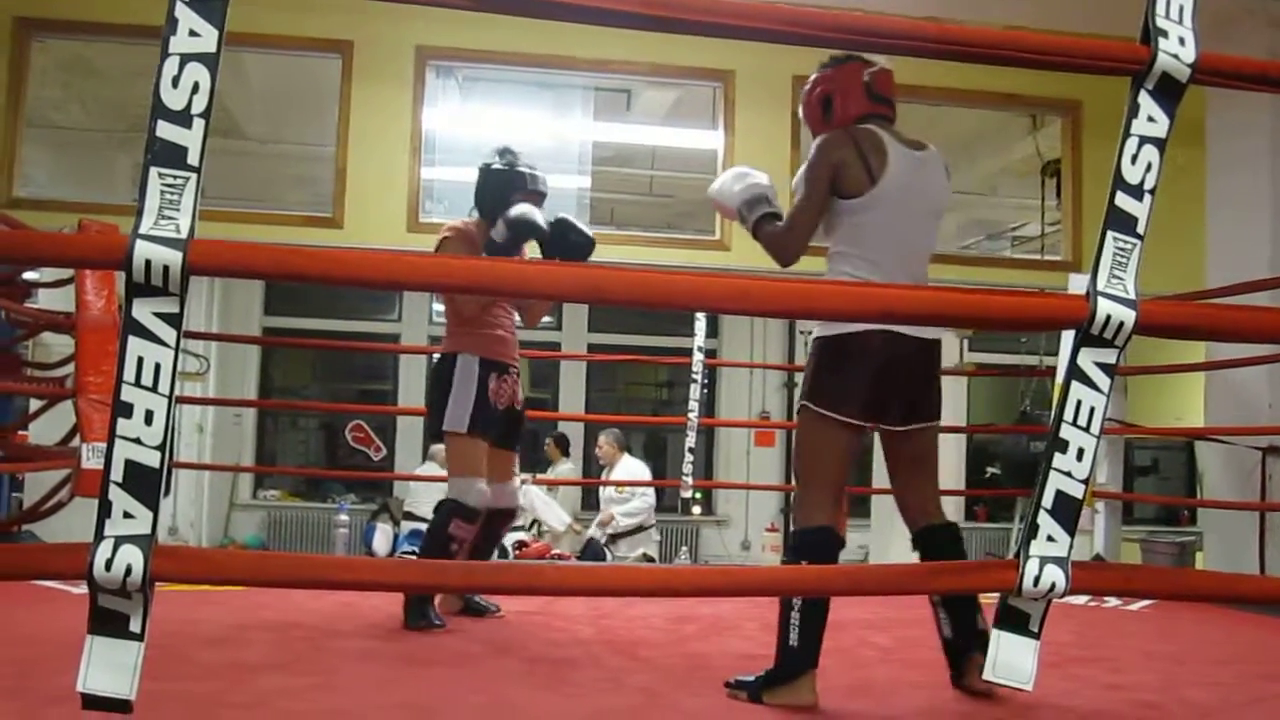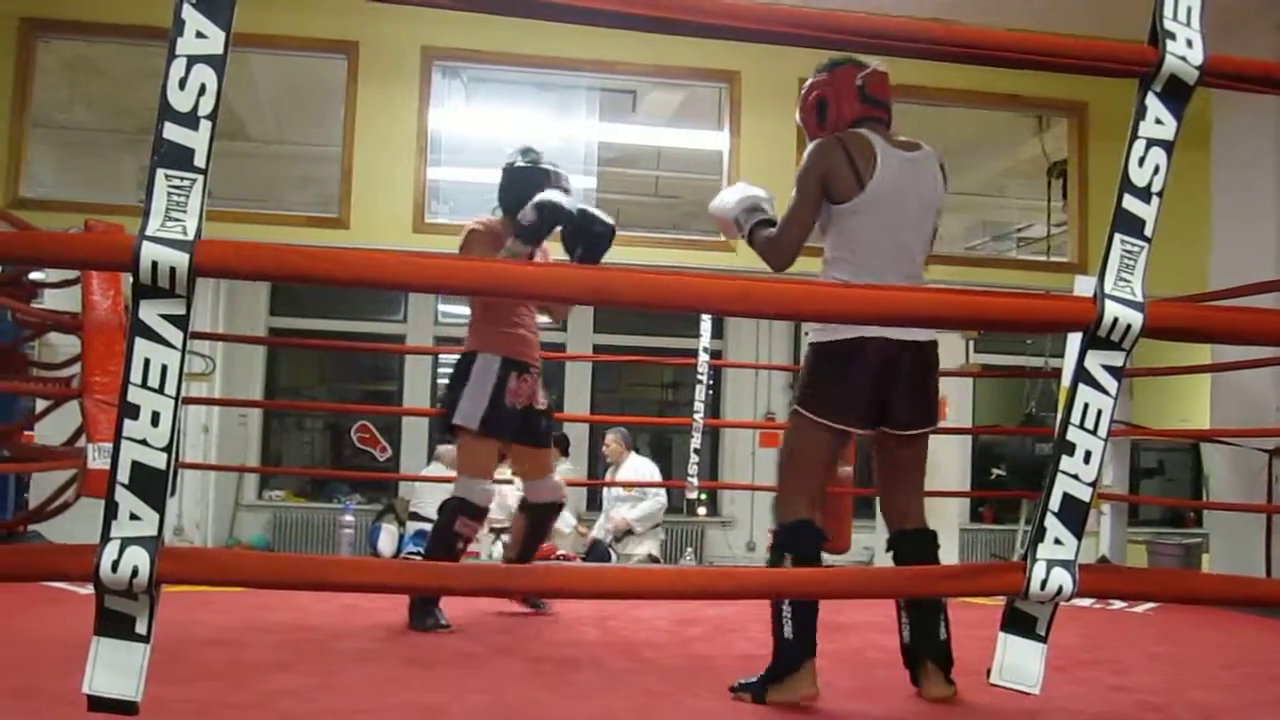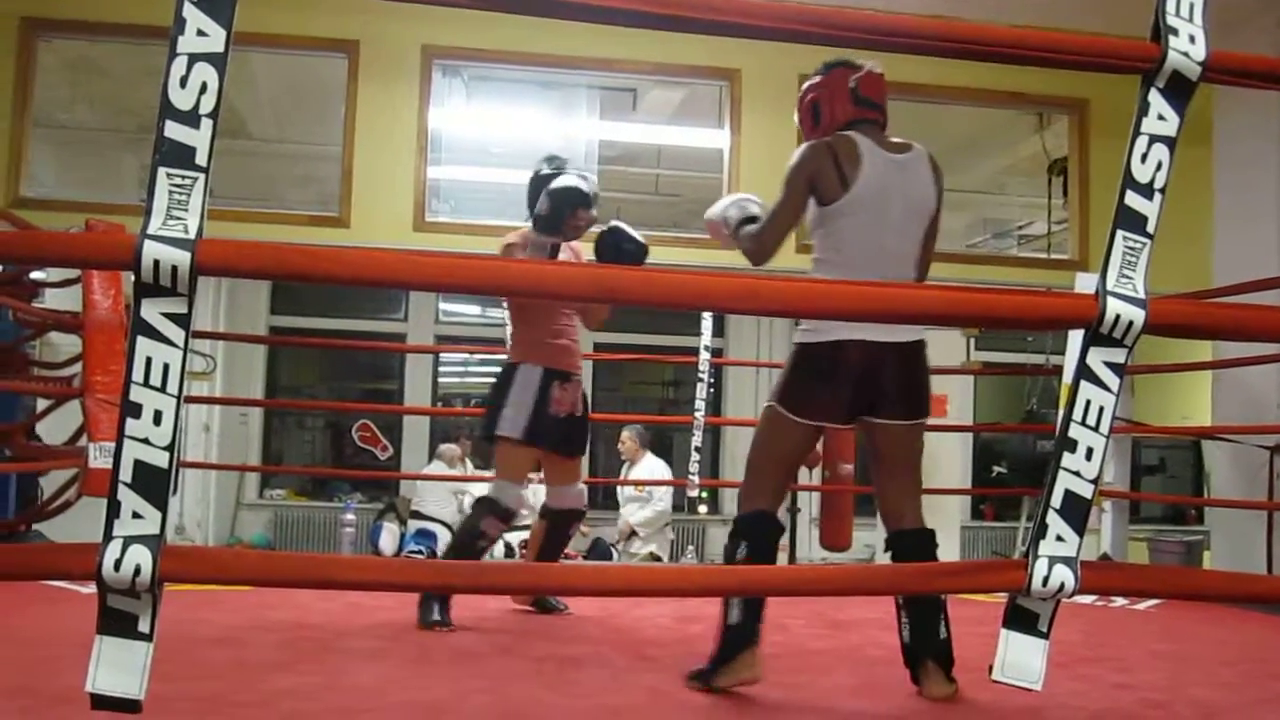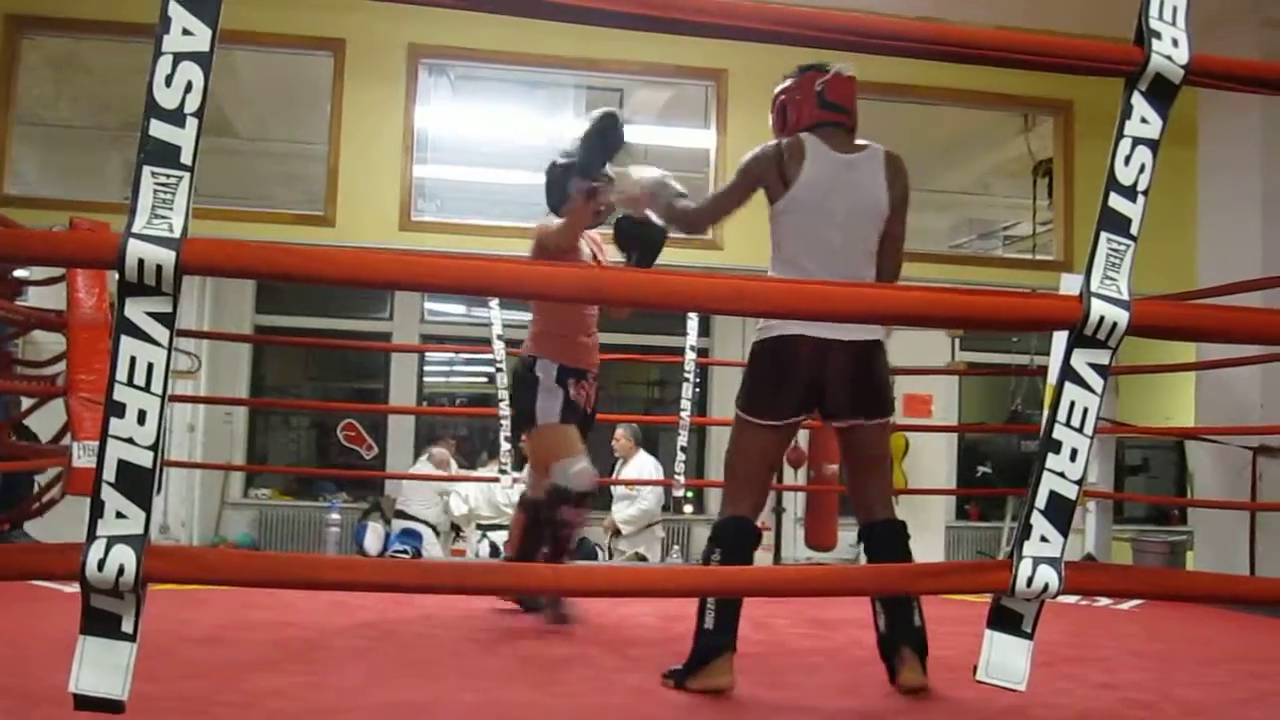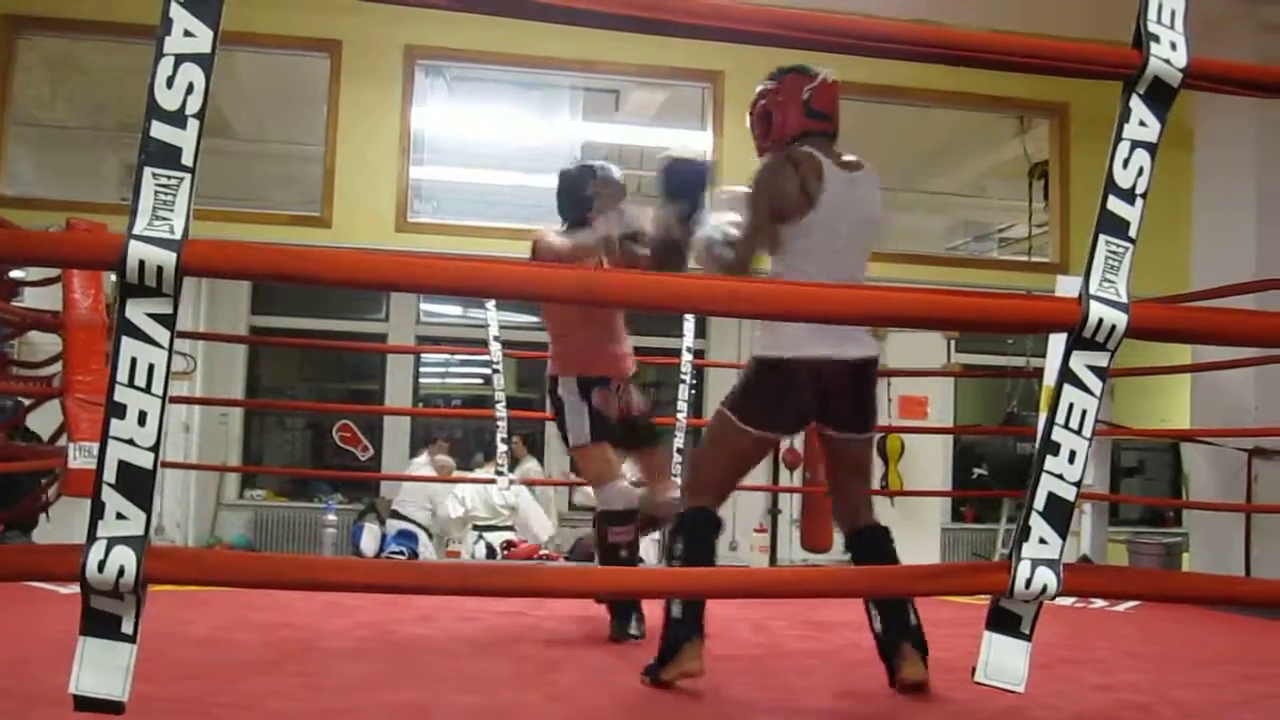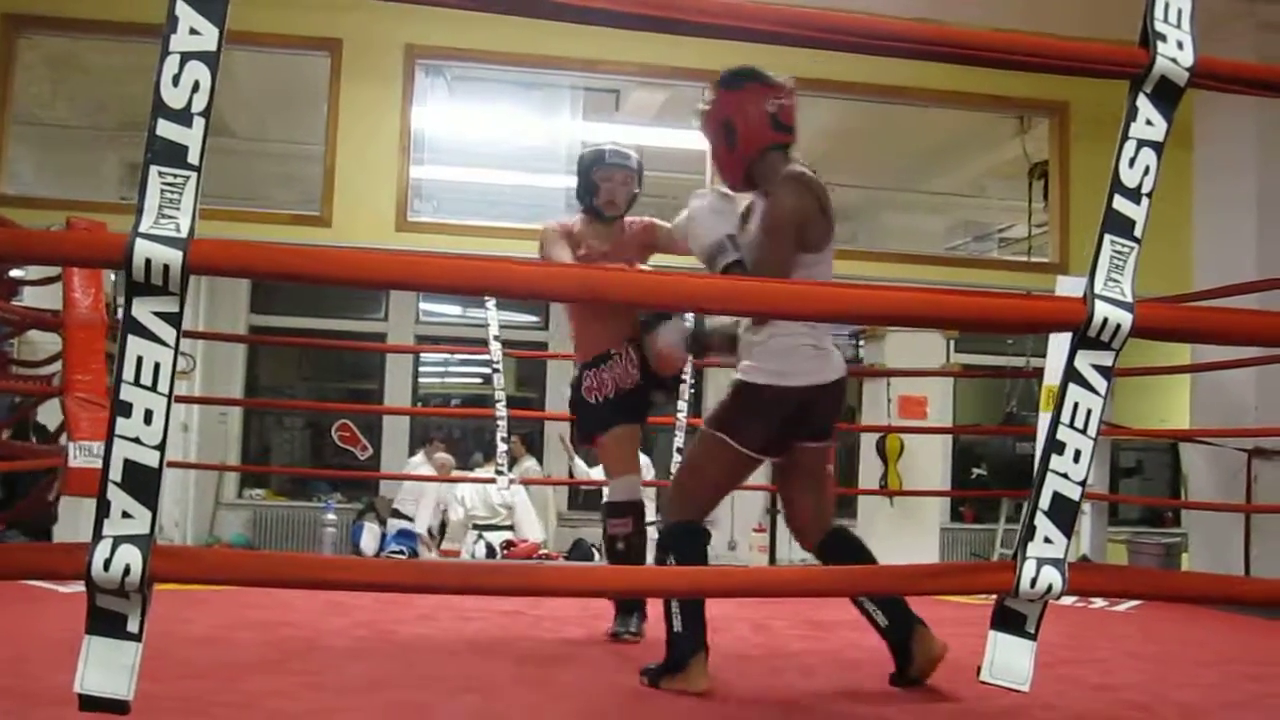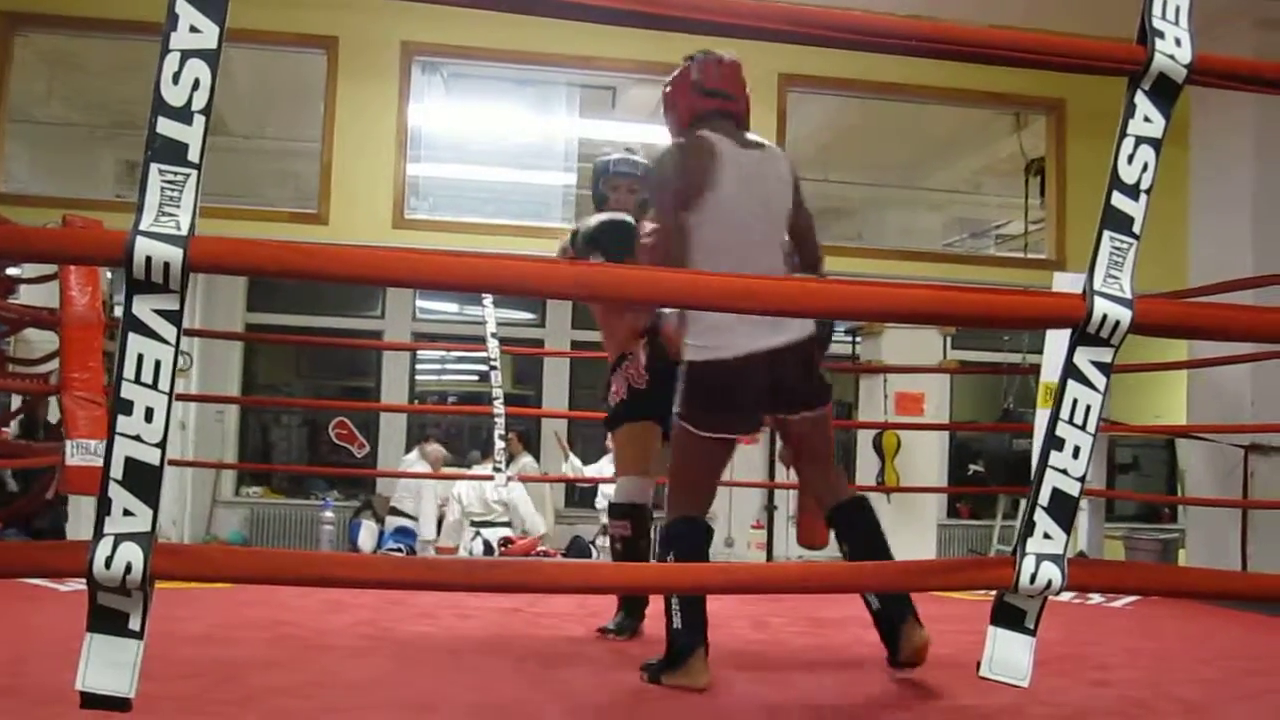
dt=0.2s
person 1, frame 1
left shoulder: (840, 147)
right shoulder: (933, 162)
left elbow: (788, 249)
left wrist: (750, 204)
left hip: (852, 338)
right hip: (918, 343)
left knee: (816, 506)
right knee: (924, 506)
left ankle: (795, 672)
right ankle: (972, 654)
person 1, frame 2
left shoulder: (832, 153)
right shoulder: (930, 162)
left elbow: (782, 256)
left wrist: (747, 213)
left hip: (847, 342)
right hip: (914, 345)
left knee: (797, 502)
right knee: (907, 510)
left ankle: (794, 667)
right ankle: (931, 664)
person 1, frame 3
left shoulder: (822, 155)
right shoulder: (925, 164)
left elbow: (762, 251)
right elbow: (917, 270)
left wrist: (737, 220)
left hip: (830, 346)
right hip: (901, 350)
left knee: (760, 493)
right knee: (903, 509)
left ankle: (738, 649)
right ankle: (932, 662)
person 1, frame 4
left shoulder: (779, 157)
right shoulder: (890, 167)
left elbow: (696, 218)
right elbow: (888, 274)
left wrist: (653, 193)
left hip: (787, 345)
right hip: (860, 350)
left knee: (740, 502)
right knee: (876, 504)
left ankle: (714, 654)
right ankle: (907, 653)
person 1, frame 5
left shoulder: (783, 171)
right shoulder: (867, 179)
left elbow: (736, 264)
left wrist: (712, 241)
left hip: (786, 361)
right hip: (852, 362)
left knee: (699, 491)
right knee: (856, 513)
left ankle: (684, 643)
right ankle: (906, 650)
person 1, frame 6
left shoulder: (788, 195)
right shoulder: (777, 190)
left wrist: (721, 249)
left hip: (775, 384)
right hip: (818, 379)
left knee: (682, 510)
right knee: (815, 526)
left ankle: (687, 661)
right ankle: (910, 637)
person 1, frame 7
left shoulder: (680, 159)
right shoulder: (775, 161)
left elbow: (664, 268)
right elbow: (809, 258)
left hip: (722, 363)
right hip: (793, 347)
left knee: (685, 508)
right knee: (830, 487)
left ankle: (687, 655)
right ankle: (900, 620)
person 2, frame 1
left shoulder: (515, 248)
right shoulder: (458, 237)
left elbow: (532, 315)
right elbow: (467, 306)
left wrist: (560, 264)
right wrist: (496, 251)
left hip: (503, 375)
right hip: (467, 370)
left knee: (502, 500)
right knee: (469, 494)
right ankle: (419, 597)
person 2, frame 2
left shoulder: (537, 245)
right shoulder: (484, 233)
left elbow: (558, 310)
right elbow: (485, 296)
left wrist: (583, 259)
right wrist: (521, 241)
left hip: (526, 375)
right hip: (489, 369)
left knee: (547, 494)
right knee: (474, 492)
right ankle: (424, 597)
person 2, frame 3
left shoulder: (575, 253)
right shoulder: (520, 245)
left elbow: (595, 318)
right elbow: (519, 292)
left wrist: (615, 272)
right wrist: (545, 235)
left hip: (567, 384)
right hip: (531, 378)
left knee: (569, 500)
right knee: (506, 495)
right ankle: (437, 591)
person 2, frame 4
left shoulder: (594, 244)
right shoulder: (553, 234)
right elbow: (565, 230)
left wrist: (638, 262)
right wrist: (587, 173)
left hip: (579, 374)
right hip: (547, 371)
left knee: (547, 485)
right knee: (575, 476)
person 2, frame 5
left shoulder: (622, 250)
right shoulder: (549, 244)
left elbow: (667, 269)
right elbow: (573, 250)
left wrist: (677, 219)
right wrist: (613, 237)
left hip: (620, 382)
right hip: (578, 386)
left knee: (658, 484)
right knee: (617, 497)
right ankle: (625, 608)
person 2, frame 6
left shoulder: (641, 232)
right shoulder: (561, 234)
left elbow: (692, 243)
left hip: (642, 351)
right hip: (600, 367)
left knee: (664, 341)
right knee: (624, 486)
right ankle: (629, 606)
person 2, frame 7
left shoulder: (654, 237)
right shoulder: (586, 241)
right wrist: (583, 238)
left hip: (665, 346)
right hip: (630, 365)
right knee: (632, 486)
right ankle: (631, 605)
